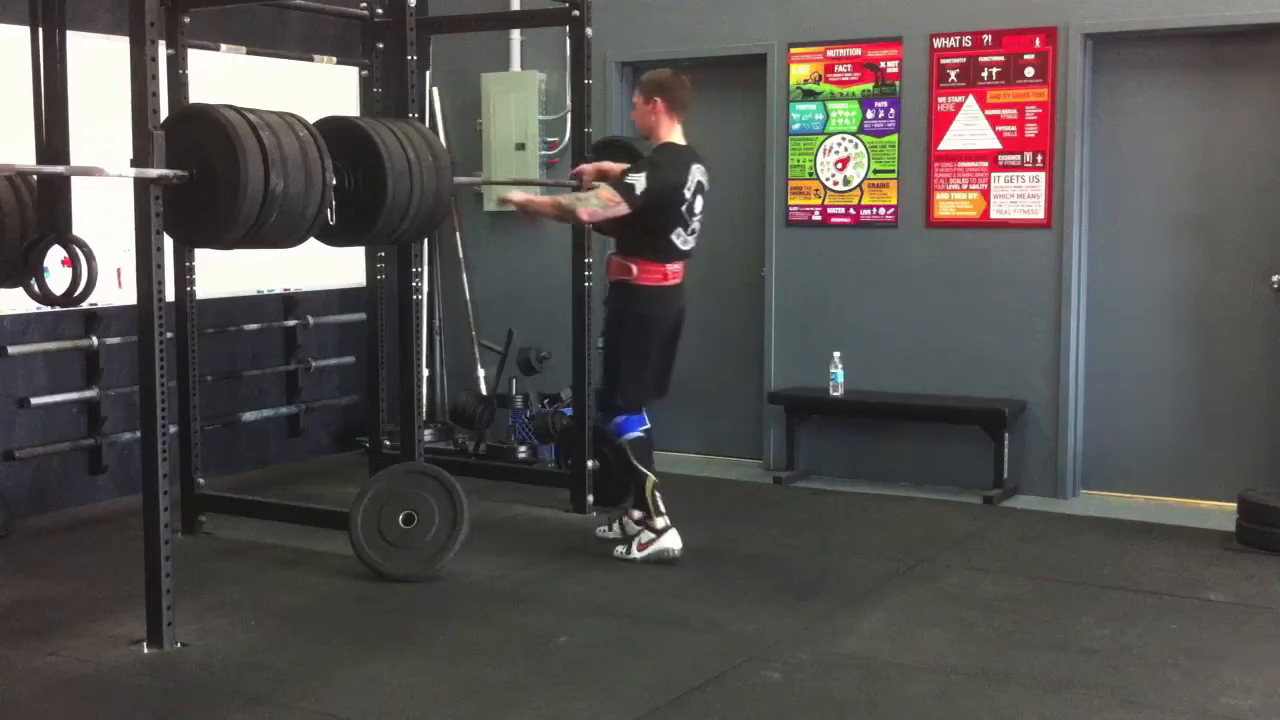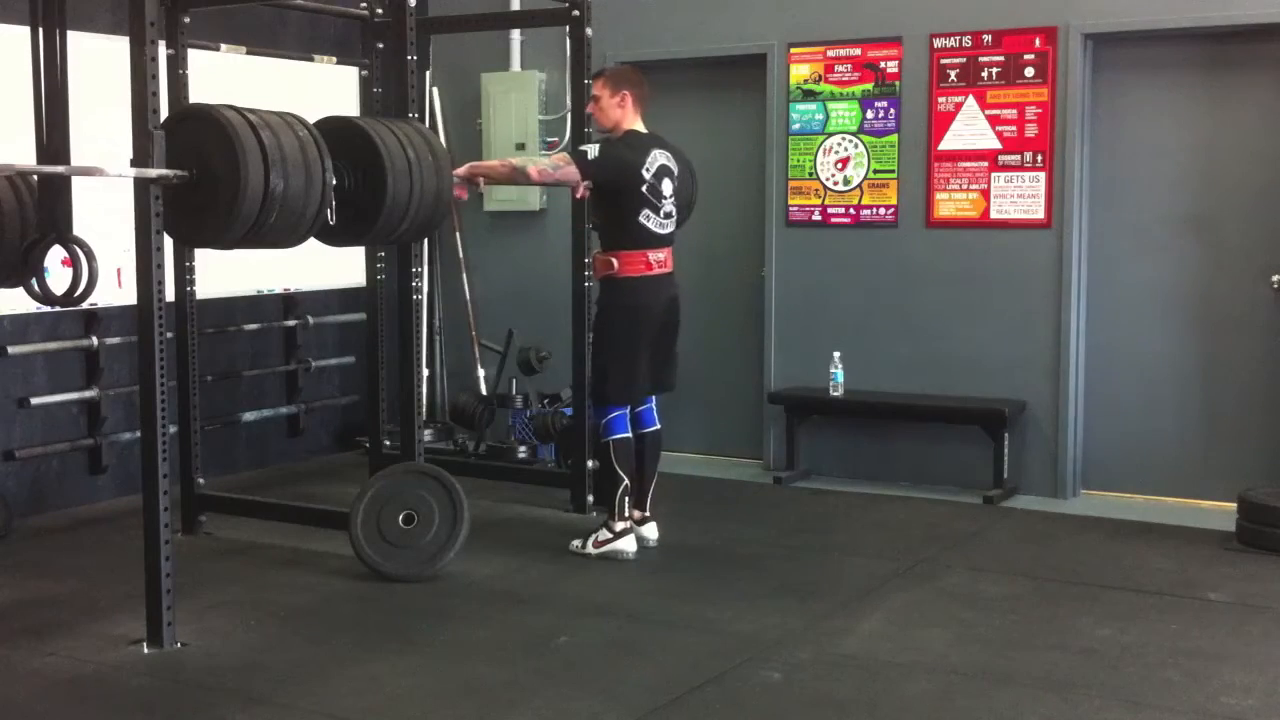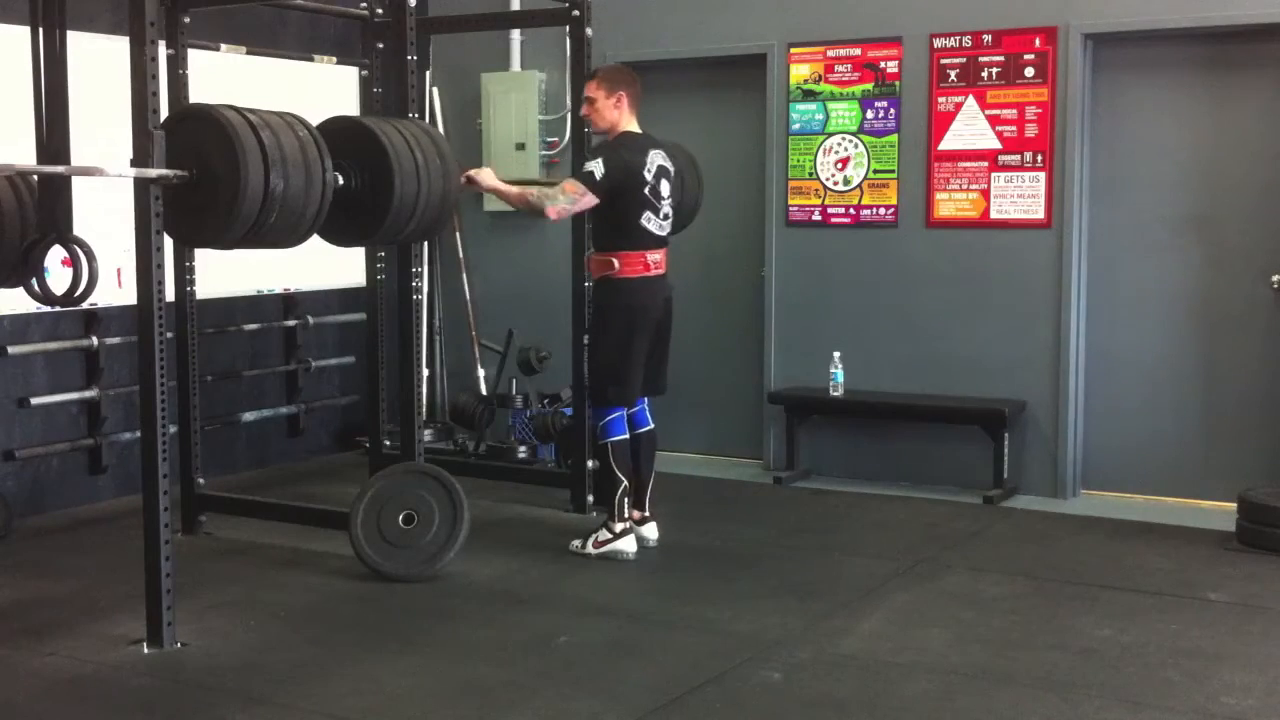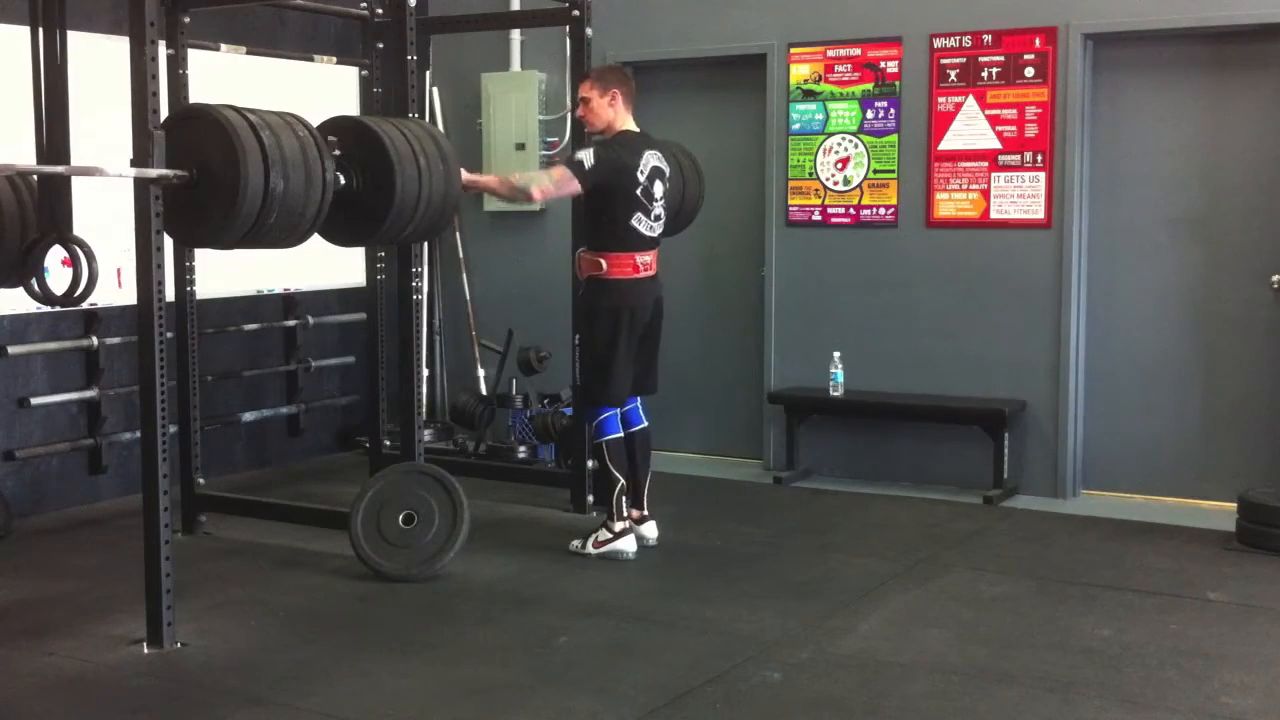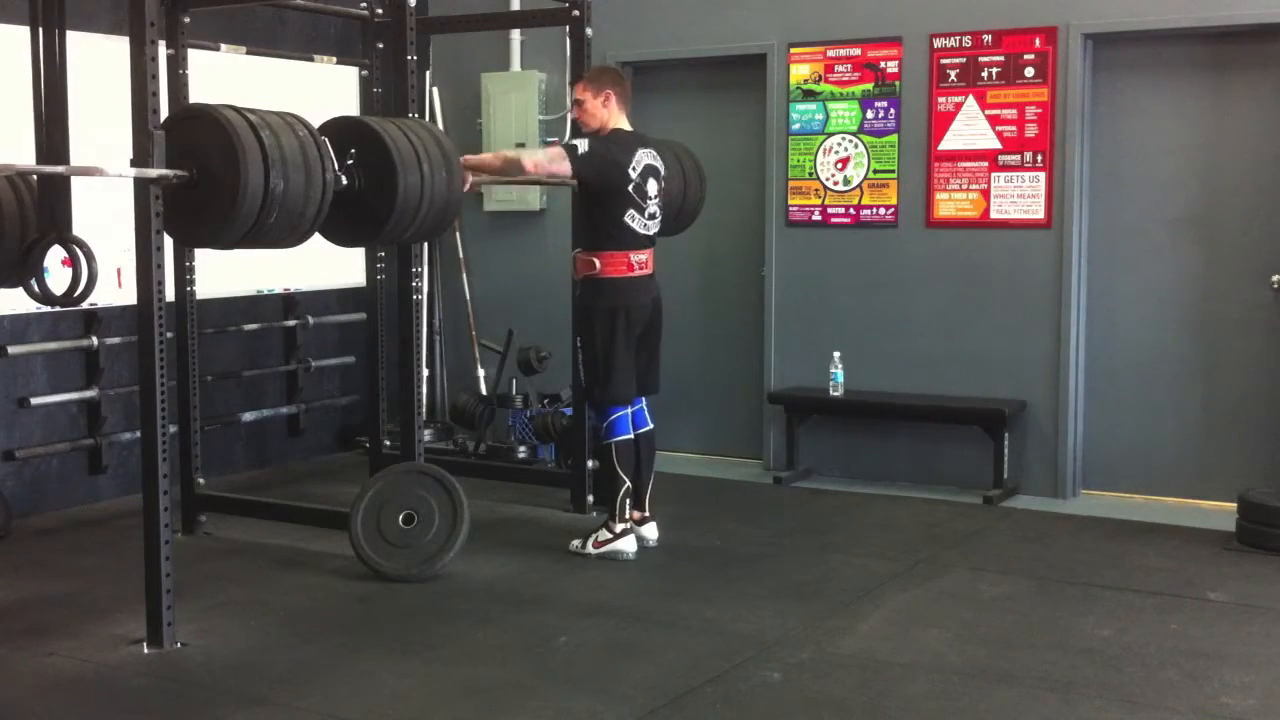
dt=0.4s
person 1, frame 1
left shoulder: (659, 169)
right shoulder: (690, 163)
left elbow: (587, 210)
left wrist: (524, 201)
right wrist: (607, 169)
left hip: (639, 299)
right hip: (667, 297)
left knee: (619, 410)
right knee: (633, 403)
left ankle: (657, 527)
right ankle: (640, 514)
person 1, frame 2
left shoulder: (616, 153)
right shoulder: (663, 151)
left elbow: (535, 169)
left wrist: (474, 169)
right wrist: (593, 187)
left hip: (628, 291)
right hip: (662, 288)
left knee: (613, 404)
right knee: (643, 401)
left ankle: (619, 528)
right ankle: (642, 516)
person 1, frame 3
left shoulder: (616, 156)
right shoulder: (654, 152)
left elbow: (552, 206)
left wrist: (491, 184)
left hip: (624, 292)
right hip: (654, 288)
left knee: (610, 406)
right knee: (636, 402)
left ankle: (619, 528)
right ankle: (641, 516)
person 1, frame 4
left shoulder: (610, 154)
right shoulder: (651, 151)
left elbow: (537, 187)
left wrist: (471, 181)
left hip: (613, 292)
right hip: (645, 288)
left knee: (601, 406)
right knee: (629, 401)
left ankle: (618, 527)
right ankle: (640, 515)
person 1, frame 5
left shoulder: (603, 150)
right shoulder: (646, 151)
left elbow: (529, 163)
left wrist: (466, 164)
left hip: (610, 292)
right hip: (642, 288)
left knee: (612, 408)
right knee: (634, 402)
left ankle: (619, 528)
right ankle: (641, 516)
